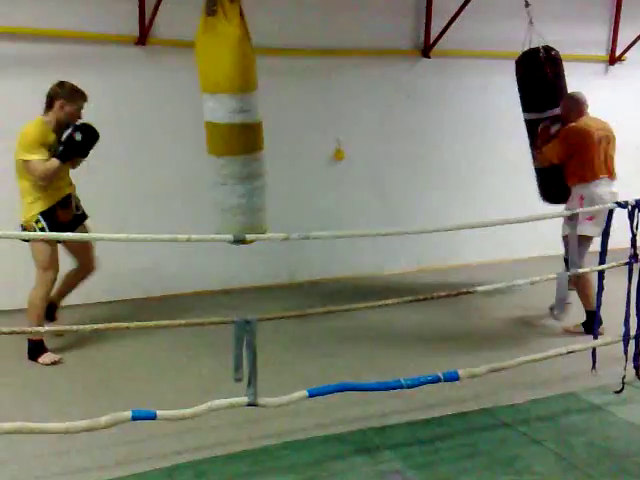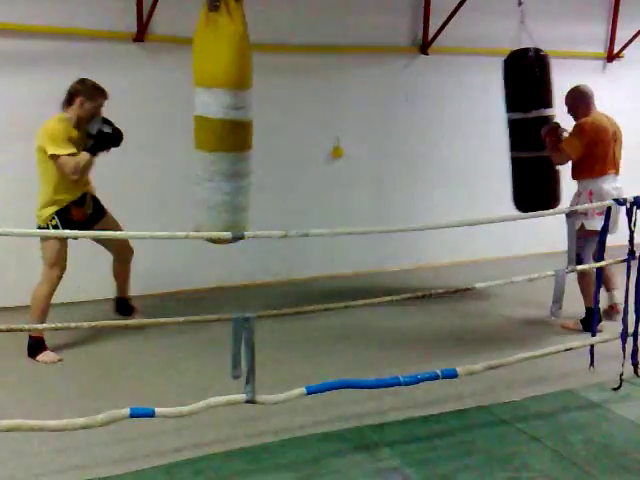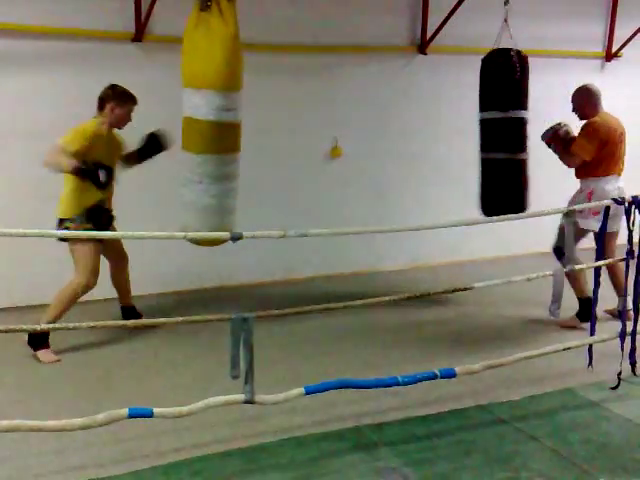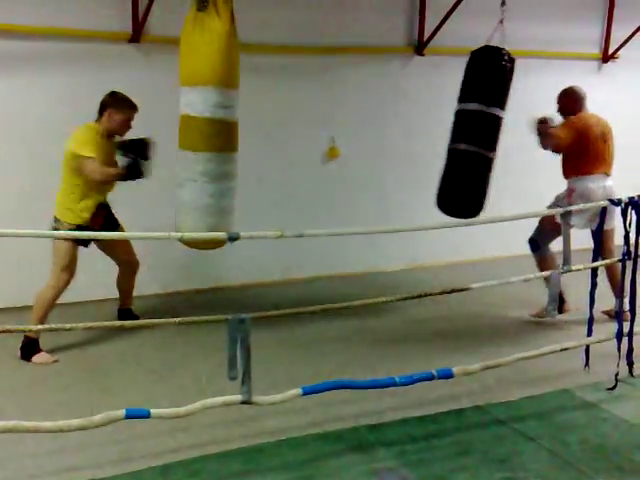
dt=0.2s
person 1, frame 1
left shoulder: (62, 130)
right shoulder: (31, 133)
left elbow: (72, 163)
right elbow: (41, 176)
left wrist: (81, 148)
right wrist: (64, 152)
left hip: (67, 205)
right hip: (41, 212)
left knee: (88, 265)
right knee: (48, 275)
left ankle: (51, 306)
right ankle: (35, 345)
person 1, frame 2
left shoulder: (81, 125)
right shoulder: (54, 130)
left elbow: (84, 156)
right elbow: (74, 171)
left wrist: (102, 141)
right wrist: (95, 146)
left hip: (84, 201)
right hip: (57, 210)
left knee: (124, 251)
right knee: (53, 274)
left ankle: (122, 303)
right ankle: (35, 343)
person 1, frame 3
left shoulder: (108, 135)
right shoulder: (89, 132)
left elbow: (125, 161)
right elbow: (54, 159)
left wrist: (146, 150)
right wrist: (84, 170)
left hip: (97, 209)
right hip: (79, 215)
left knee: (120, 259)
right knee: (85, 279)
left ankle: (128, 311)
right ankle: (38, 335)
person 1, frame 4
left shoulder: (107, 139)
right shoulder: (87, 135)
left elbow: (109, 170)
right elbow: (96, 175)
right wrist: (126, 171)
left hip: (98, 212)
right hip: (73, 217)
left knee: (130, 264)
right knee: (61, 279)
left ankle: (125, 313)
right ankle: (29, 344)
person 2, frame 1
left shoulder: (572, 132)
right shoulder: (606, 128)
left elbow: (540, 160)
left wrist: (543, 140)
left hip: (587, 196)
right hip: (608, 193)
left knee: (574, 260)
right knee: (574, 252)
left ankle: (593, 321)
person 2, frame 2
left shoulder: (586, 126)
right shoulder: (611, 122)
left elbow: (560, 158)
left wrist: (551, 139)
right wrist: (566, 139)
left hip: (593, 192)
right hip: (611, 189)
left knee: (580, 255)
right knee: (597, 252)
left ankle: (591, 319)
right ankle: (613, 302)
person 2, frame 3
left shoulder: (594, 126)
right shoulder: (615, 122)
left elbow: (571, 161)
left wrist: (554, 143)
right wrist: (571, 140)
left hip: (594, 192)
right hip: (614, 189)
left knee: (562, 248)
right knee: (610, 254)
left ankle: (586, 309)
right ankle: (624, 307)
person 2, frame 4
left shoulder: (575, 123)
right shoulder: (603, 124)
left elbow: (550, 142)
left wrist: (543, 129)
left hip: (581, 190)
right hip: (605, 189)
left knee: (537, 241)
right knee: (608, 252)
left ankle: (557, 300)
right ankle: (621, 307)
